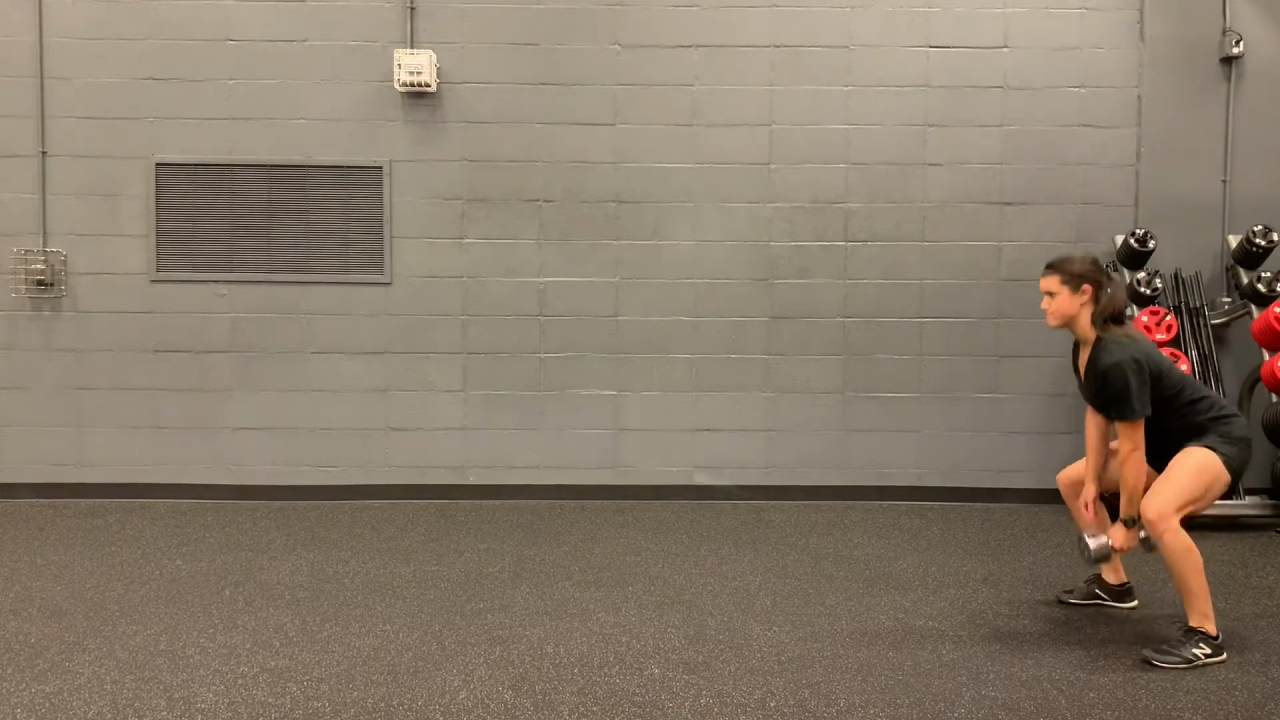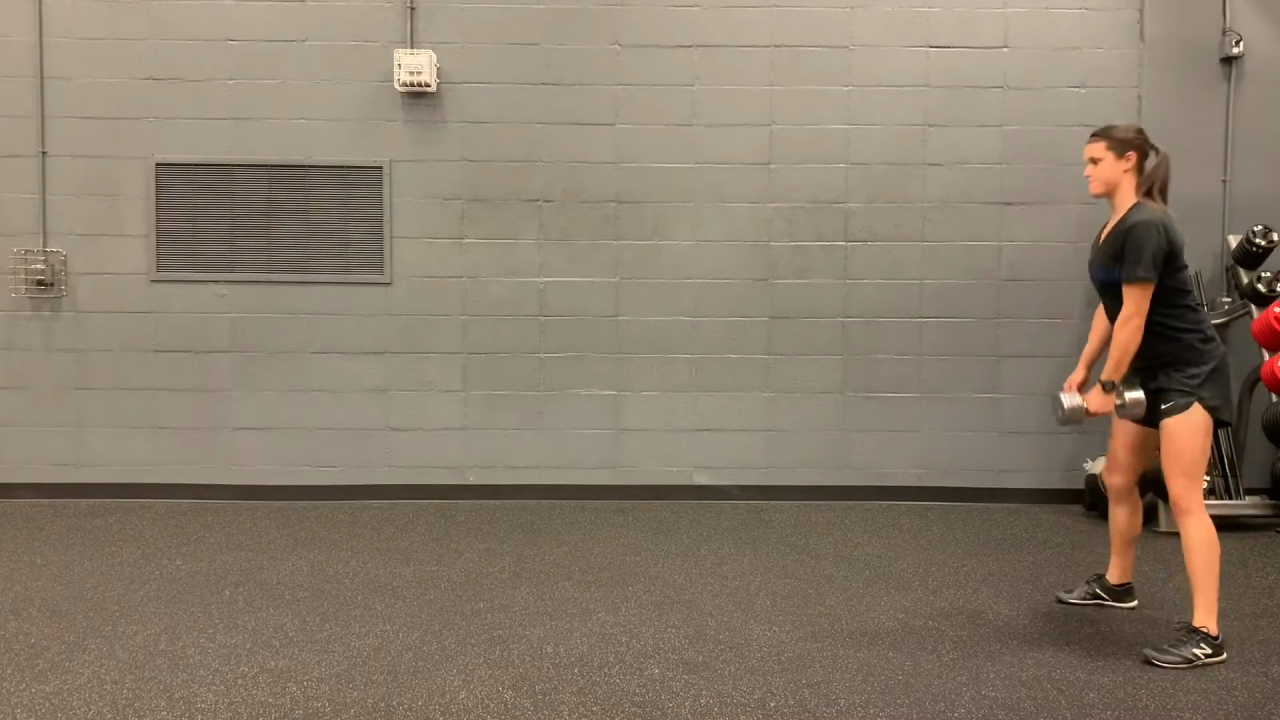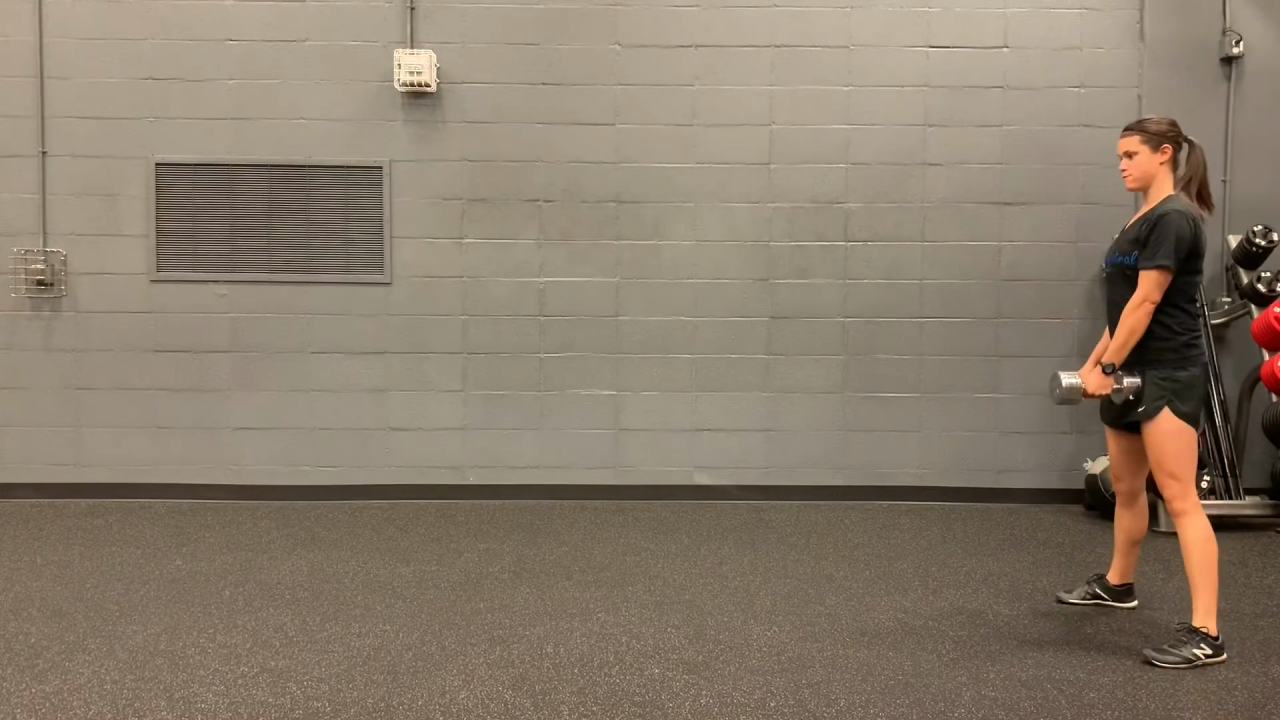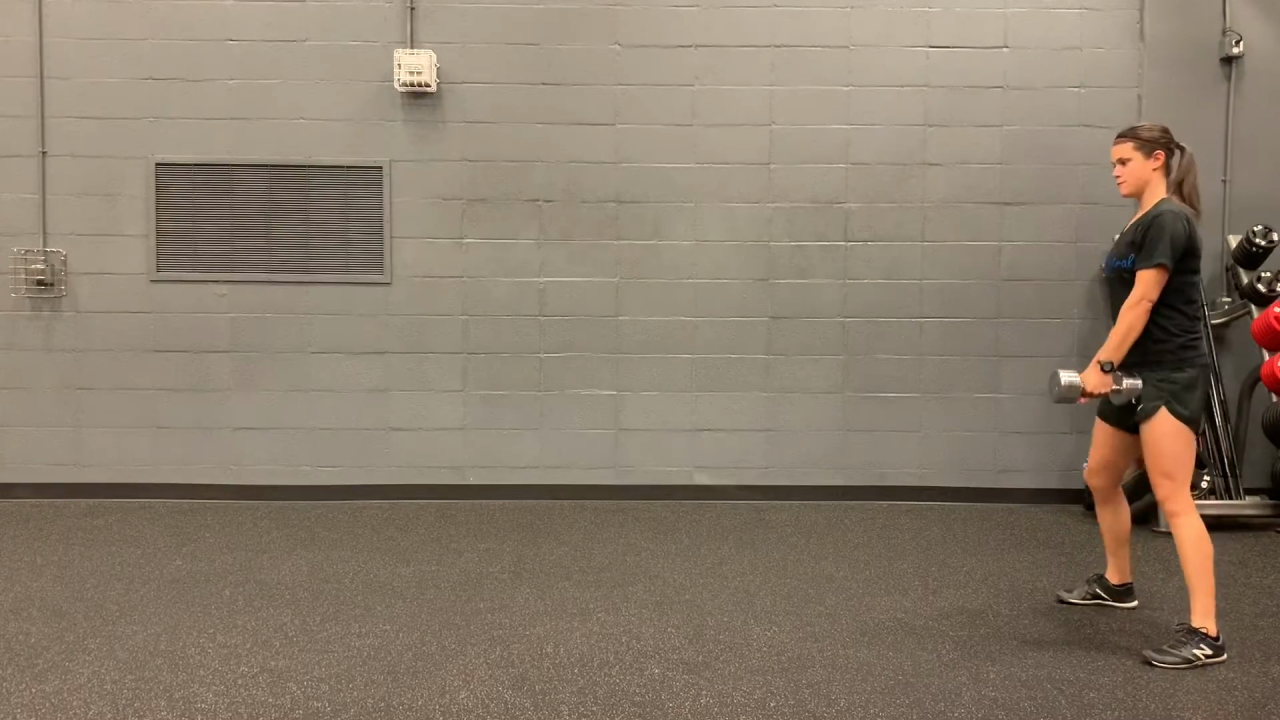
dt=0.4s
person 1, frame 1
left shoulder: (1118, 357)
right shoulder: (1083, 347)
left elbow: (1132, 449)
right elbow: (1097, 415)
left wrist: (1126, 523)
right wrist: (1093, 483)
left hip: (1216, 437)
right hip: (1164, 438)
left knee: (1157, 512)
right knee: (1072, 484)
left ankle: (1205, 635)
right ankle: (1114, 583)
person 1, frame 2
left shoulder: (1146, 224)
right shoulder: (1114, 226)
left elbow: (1135, 316)
right elbow: (1109, 308)
left wrist: (1107, 386)
right wrist: (1083, 369)
left hip: (1190, 372)
right hip: (1147, 373)
left knee: (1184, 497)
right knee: (1118, 483)
left ankle: (1206, 634)
right ankle: (1116, 584)
person 1, frame 3
left shoulder: (1174, 217)
right shoulder: (1144, 217)
left elbow: (1147, 302)
left wrist: (1106, 368)
right wrist: (1095, 362)
left hip: (1167, 375)
right hip: (1133, 373)
left knee: (1179, 499)
right knee: (1126, 488)
left ankle: (1205, 634)
right ankle: (1116, 584)
person 1, frame 4
left shoulder: (1169, 219)
right shoulder: (1141, 223)
left elbow: (1143, 302)
left wrist: (1103, 364)
right wrist: (1101, 367)
left hip: (1170, 376)
right hip: (1134, 375)
left knee: (1173, 501)
right knee: (1100, 480)
left ankle: (1205, 634)
right ankle: (1117, 582)
